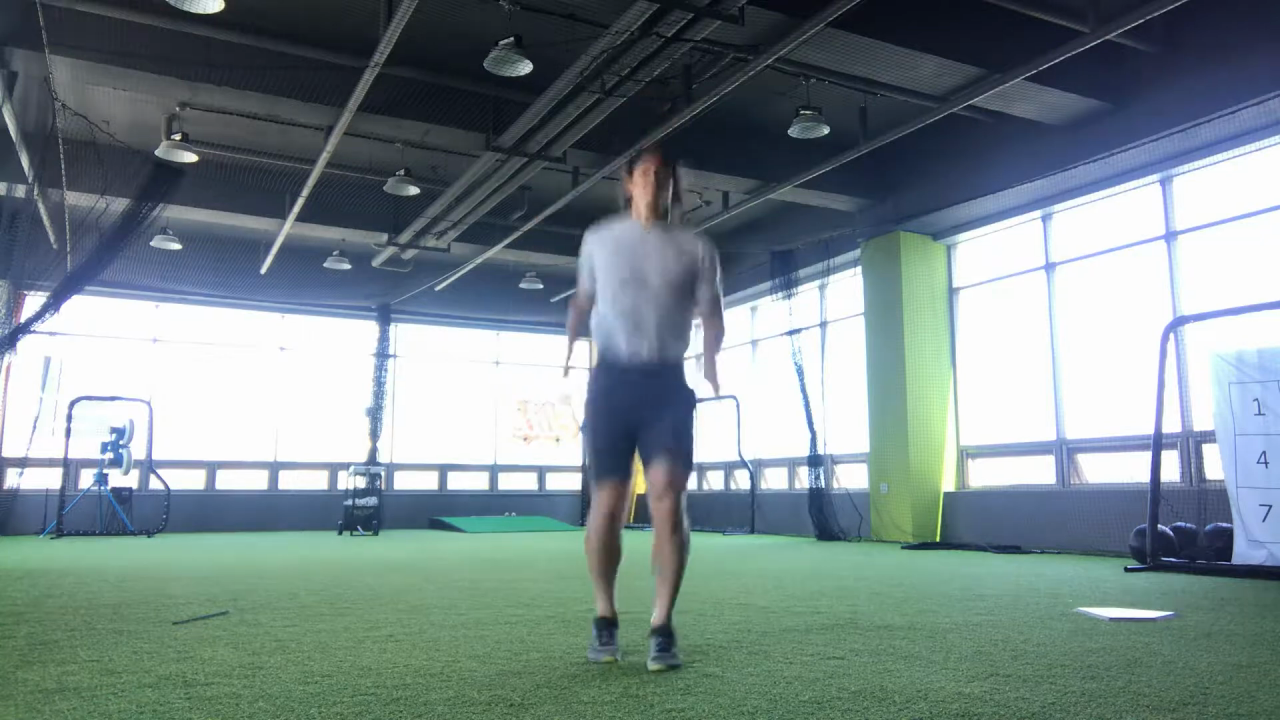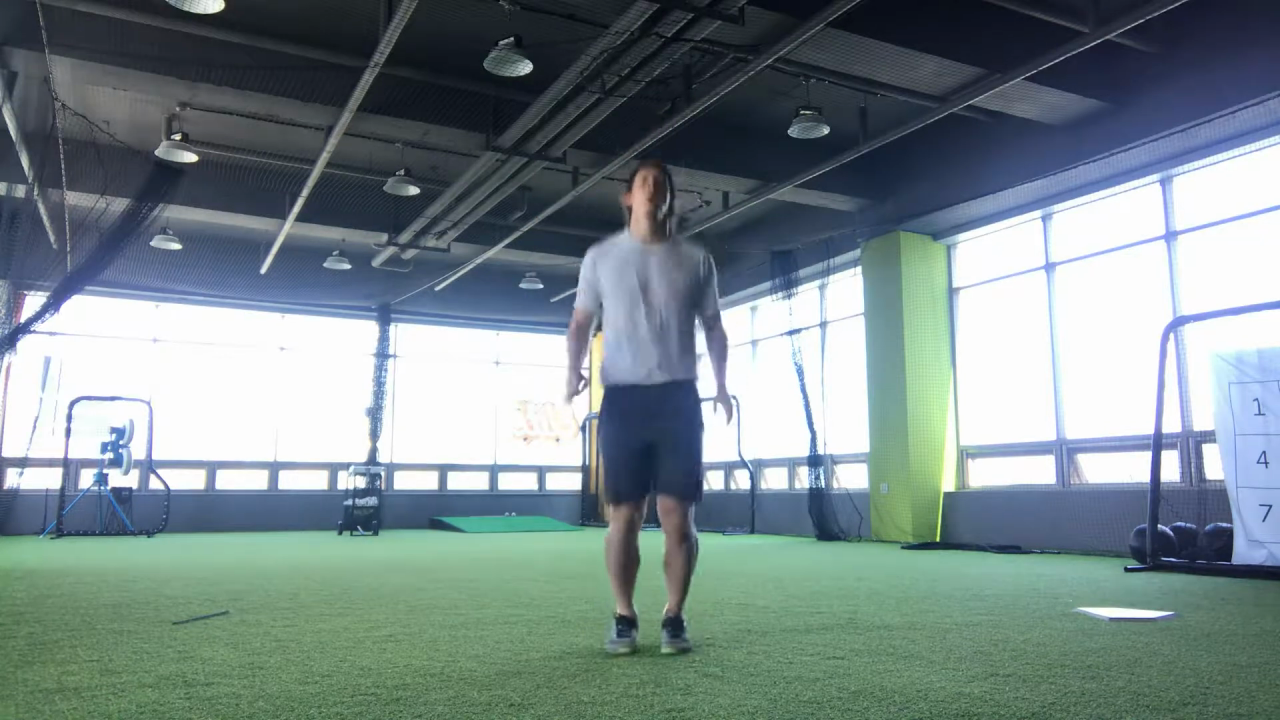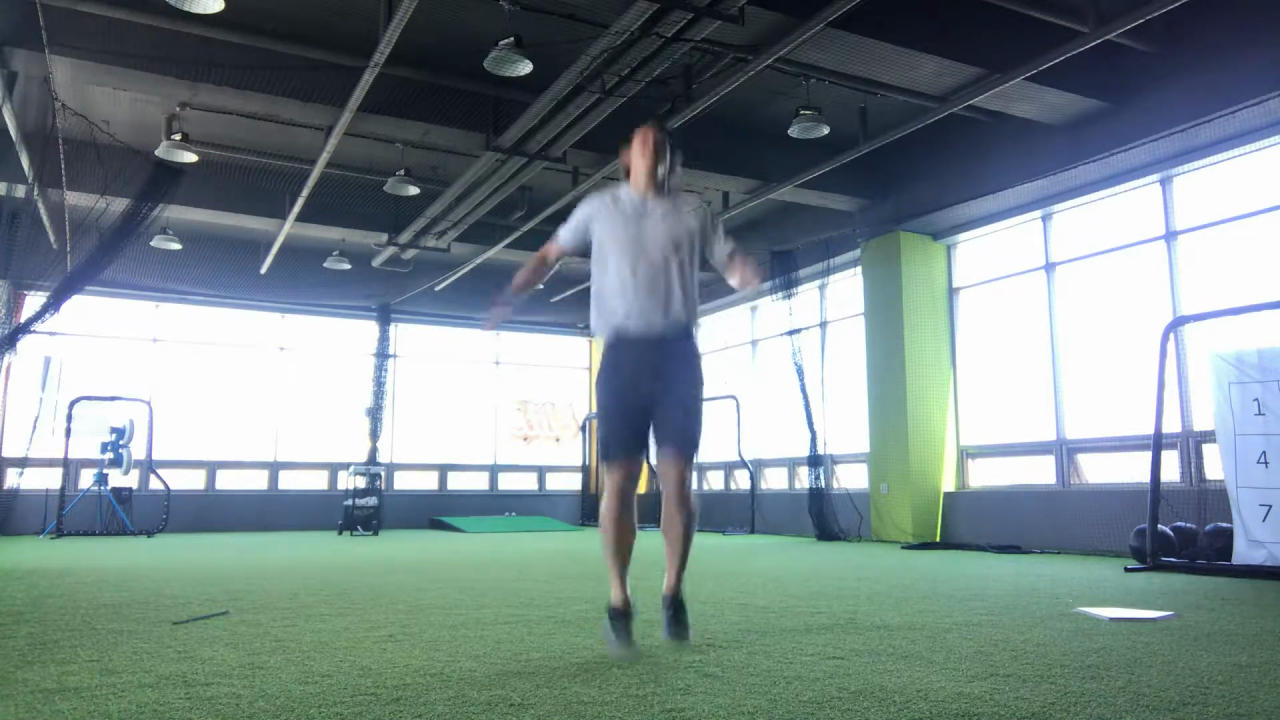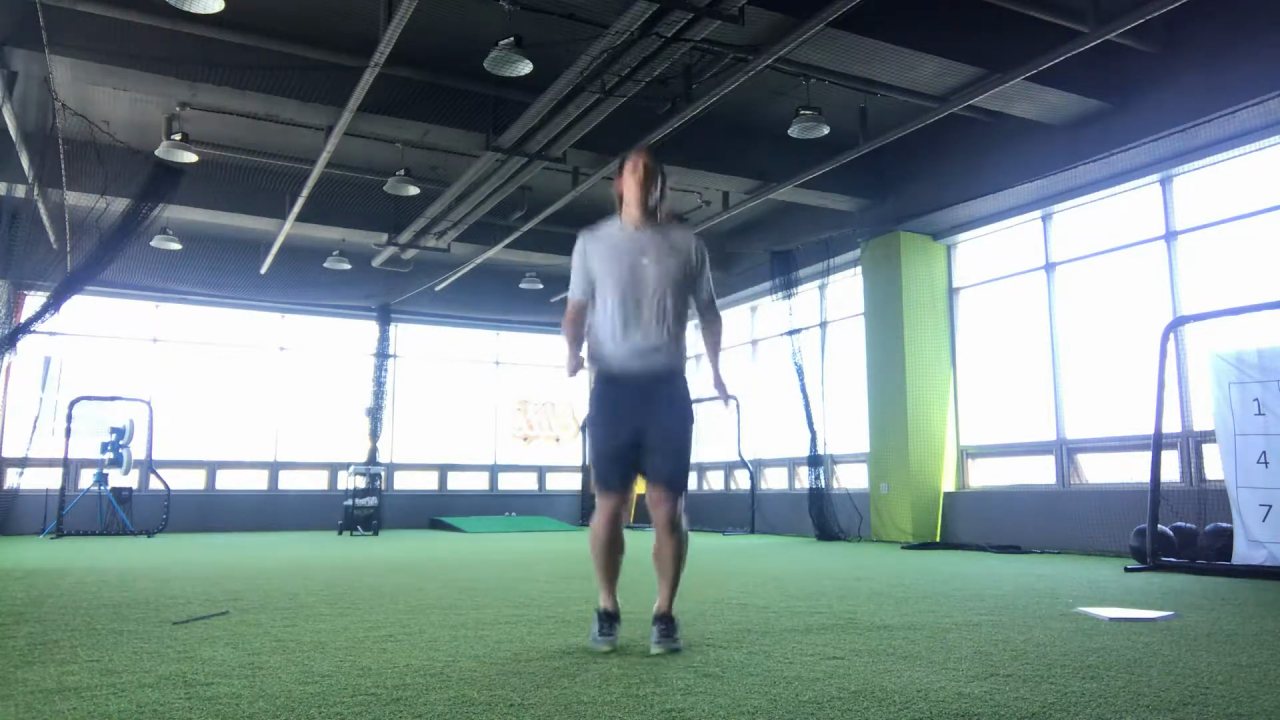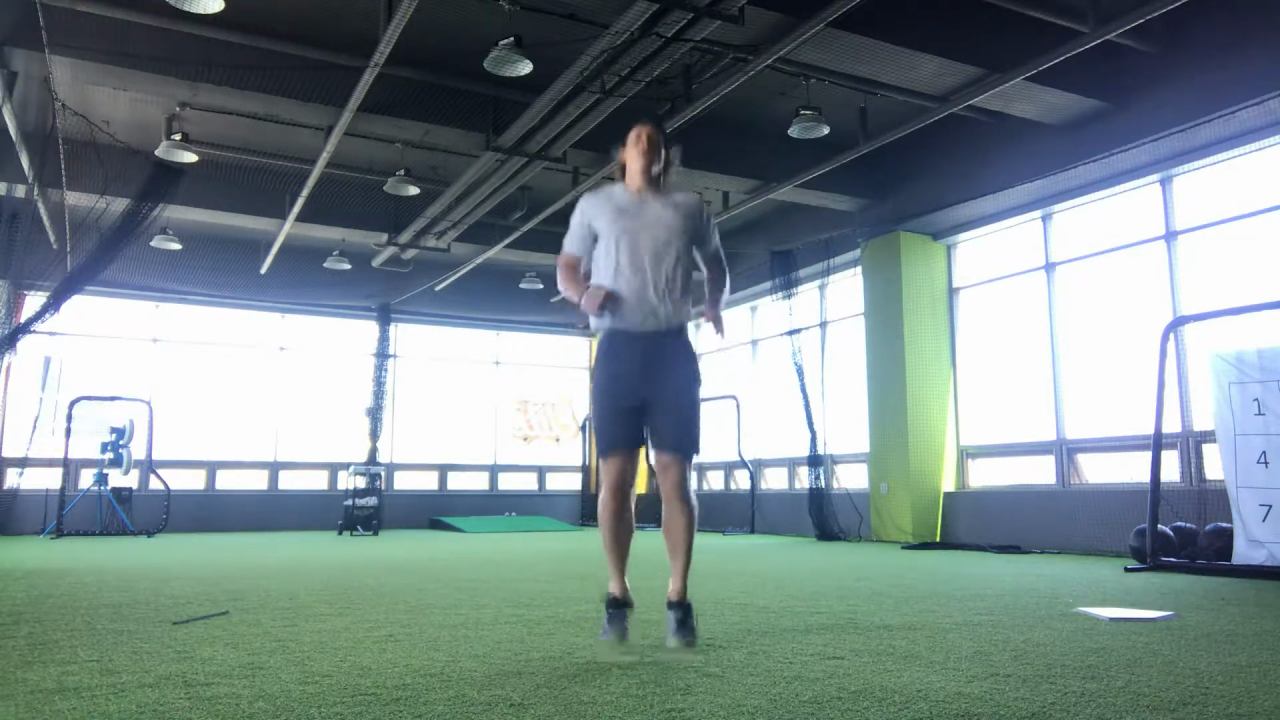
dt=1s
person 1, frame 1
left shoulder: (695, 246)
right shoulder: (600, 238)
left elbow: (711, 315)
right elbow: (584, 300)
left wrist: (711, 365)
right wrist: (568, 352)
left hip: (667, 380)
right hip: (615, 379)
left knee: (667, 499)
right knee: (608, 506)
left ankle: (662, 628)
right ankle: (605, 620)
person 1, frame 2
left shoulder: (695, 259)
right shoulder: (601, 257)
left elbow: (713, 326)
right elbow: (581, 323)
left wrist: (721, 381)
right wrist: (573, 369)
left hip: (678, 398)
right hip: (623, 398)
left knee: (677, 518)
right knee: (624, 518)
left ankle: (673, 617)
right ankle: (624, 617)
person 1, frame 3
left shoulder: (693, 215)
right shoulder: (598, 208)
left elbow: (735, 269)
right elbow: (549, 255)
left wrist: (747, 273)
right wrist: (509, 296)
left hip: (677, 353)
right hip: (623, 356)
left knee: (676, 483)
right knee: (619, 485)
left ankle: (672, 595)
right ankle: (618, 603)
person 1, frame 4
left shoulder: (686, 244)
right shoulder: (592, 242)
left elbow: (707, 311)
right elbow: (576, 313)
left wrist: (716, 369)
right wrist: (573, 349)
left hip: (667, 388)
right hip: (613, 386)
left knee: (666, 509)
right knee: (610, 508)
left ankle: (664, 615)
right ankle: (607, 610)
person 1, frame 5
left shoulder: (689, 207)
right shoulder: (594, 205)
left elbow: (714, 260)
right elbow: (566, 268)
left wrist: (715, 304)
right wrist: (583, 293)
left hip: (672, 350)
right hip: (617, 351)
left knee: (675, 477)
right knee: (616, 478)
left ankle: (679, 599)
right ankle: (617, 594)
